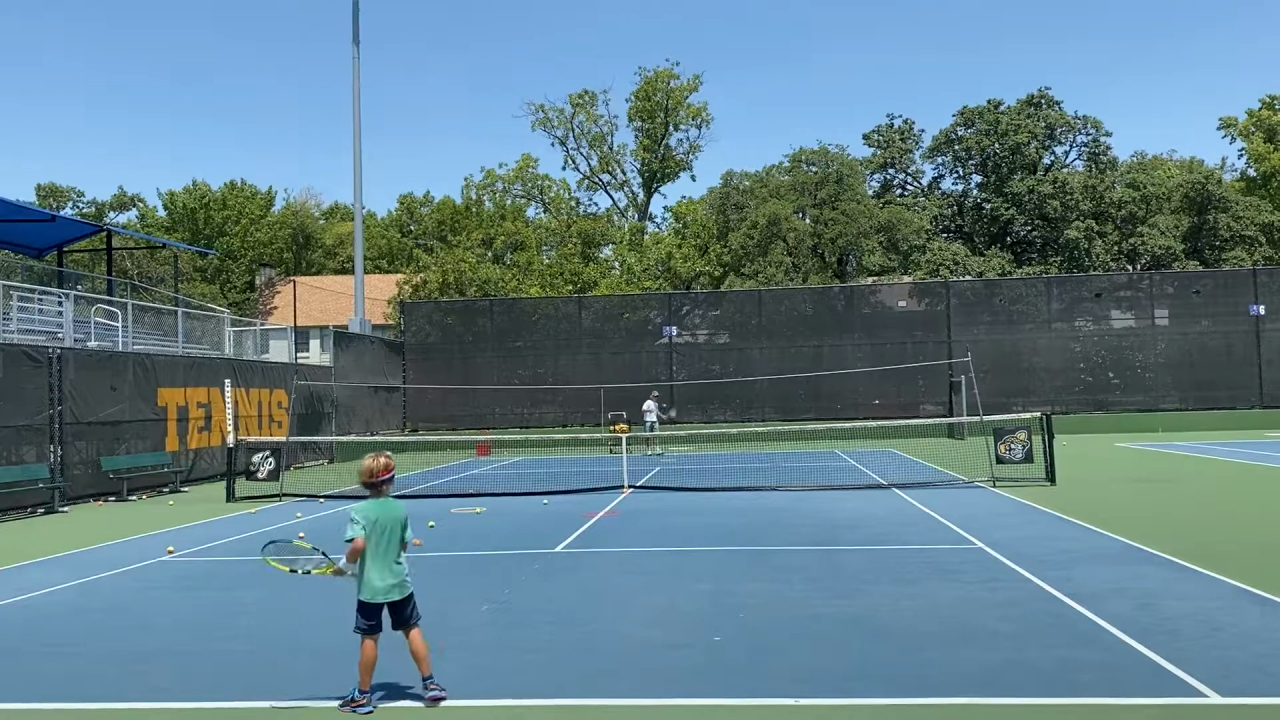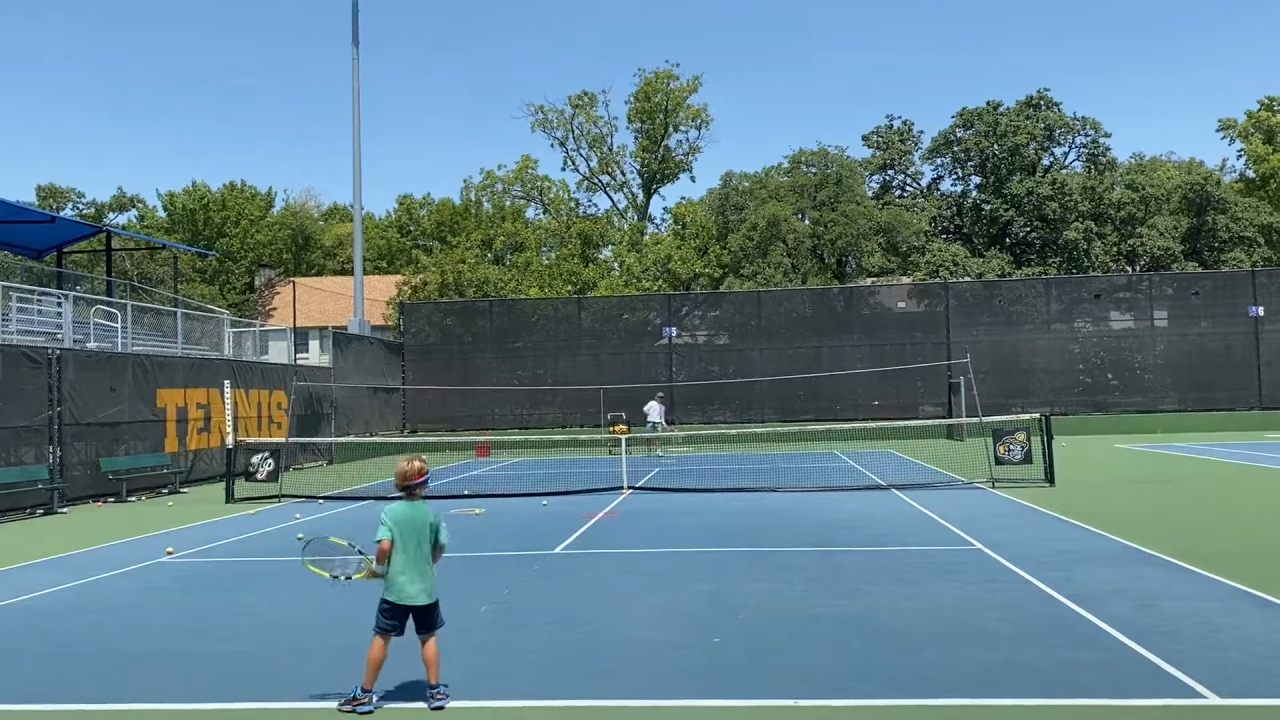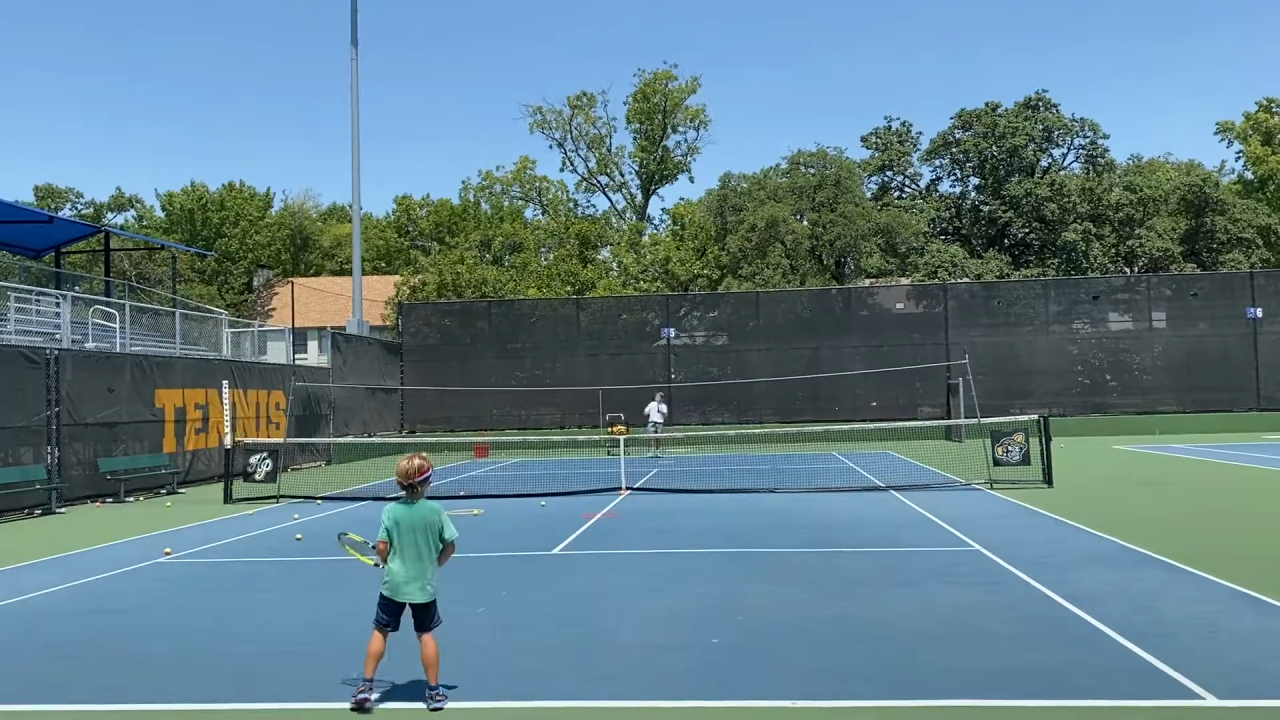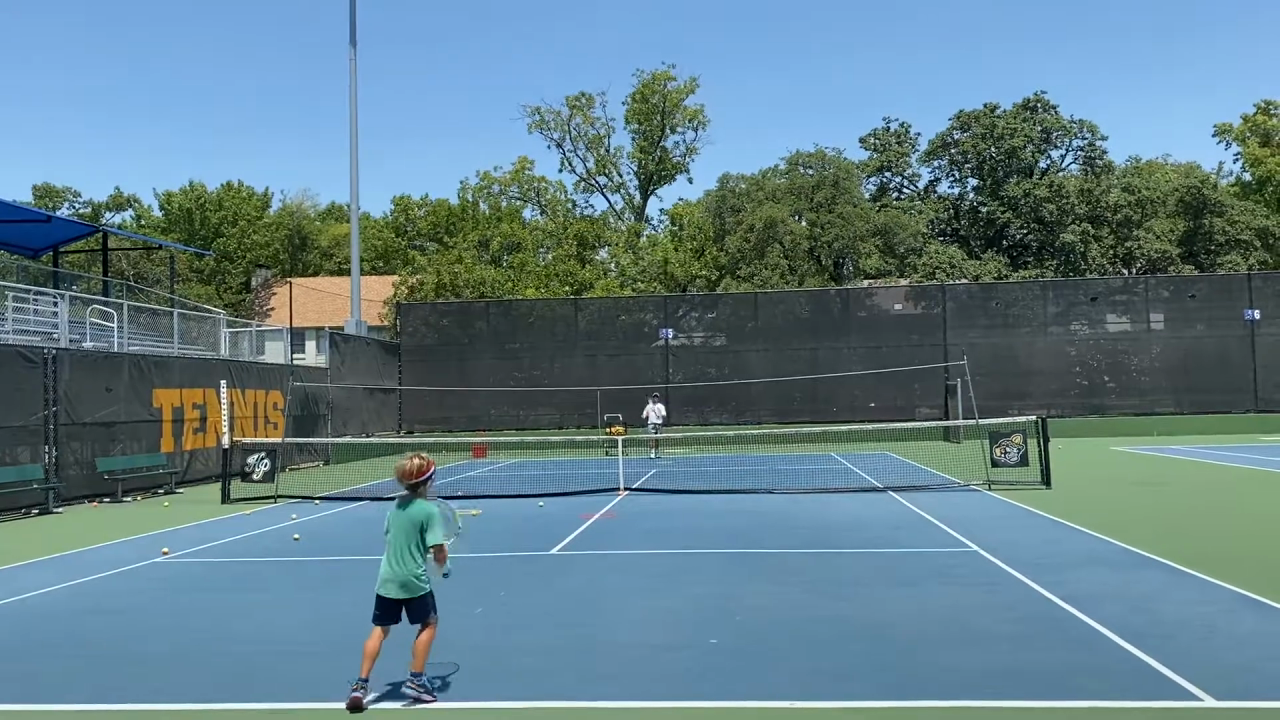
dt=0.3s
person 1, frame 1
left shoulder: (360, 511)
right shoulder: (400, 508)
left elbow: (358, 546)
right elbow: (403, 545)
left wrist: (344, 566)
left hip: (371, 586)
right hip: (399, 583)
left knee: (369, 638)
right knee: (412, 630)
left ankle: (363, 695)
right ankle: (429, 683)
person 1, frame 2
left shoulder: (390, 511)
right shoulder: (433, 513)
left elbow: (384, 548)
right elbow: (439, 550)
left wrist: (379, 568)
left hip: (396, 588)
right hip: (426, 589)
left knee: (382, 639)
right knee: (428, 637)
left ankle: (365, 694)
right ankle: (436, 691)
person 1, frame 3
left shoulder: (391, 509)
right shoulder: (436, 510)
left elbow: (381, 548)
right elbow: (450, 546)
left hip: (395, 584)
right hip: (424, 585)
left knee: (380, 632)
right knee: (426, 636)
left ankle: (366, 685)
right ankle: (434, 693)
person 1, frame 4
left shoulder: (397, 504)
right shoulder: (429, 510)
right elbow: (438, 552)
right wrist: (442, 563)
left hip: (388, 579)
right hip: (415, 582)
left knee: (380, 630)
right knee: (429, 624)
left ankle: (360, 686)
right ankle: (415, 680)
